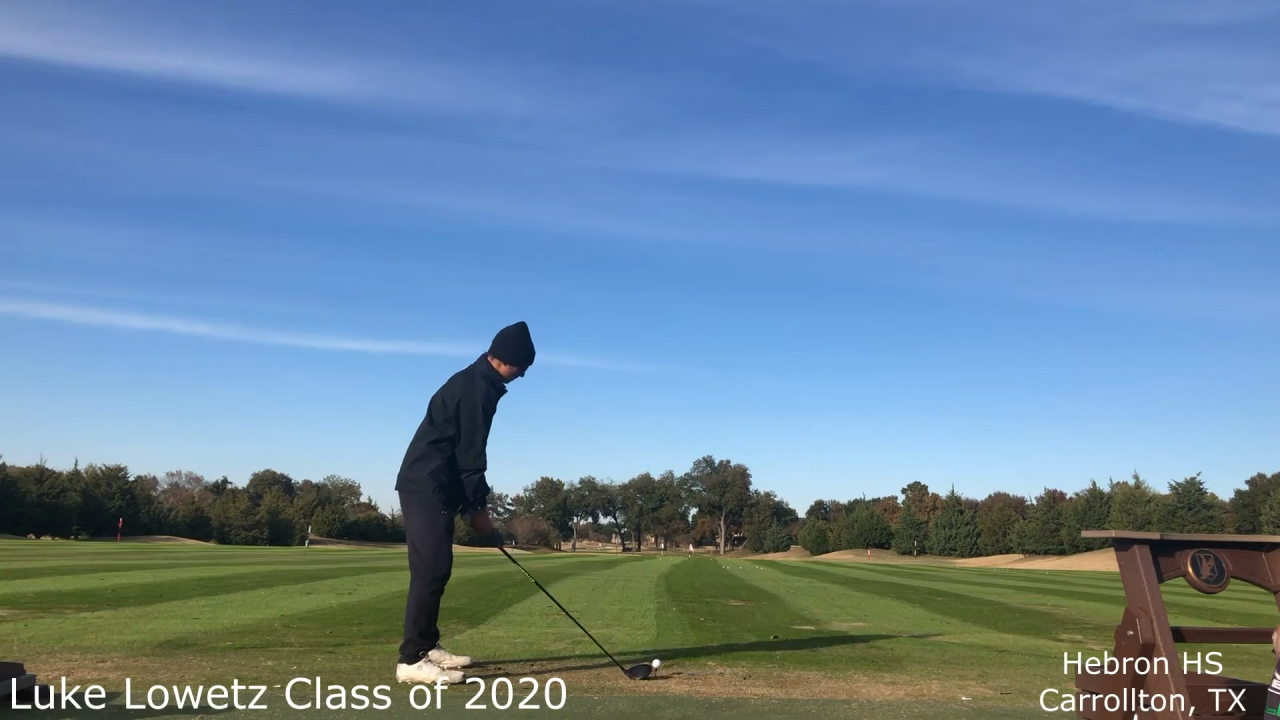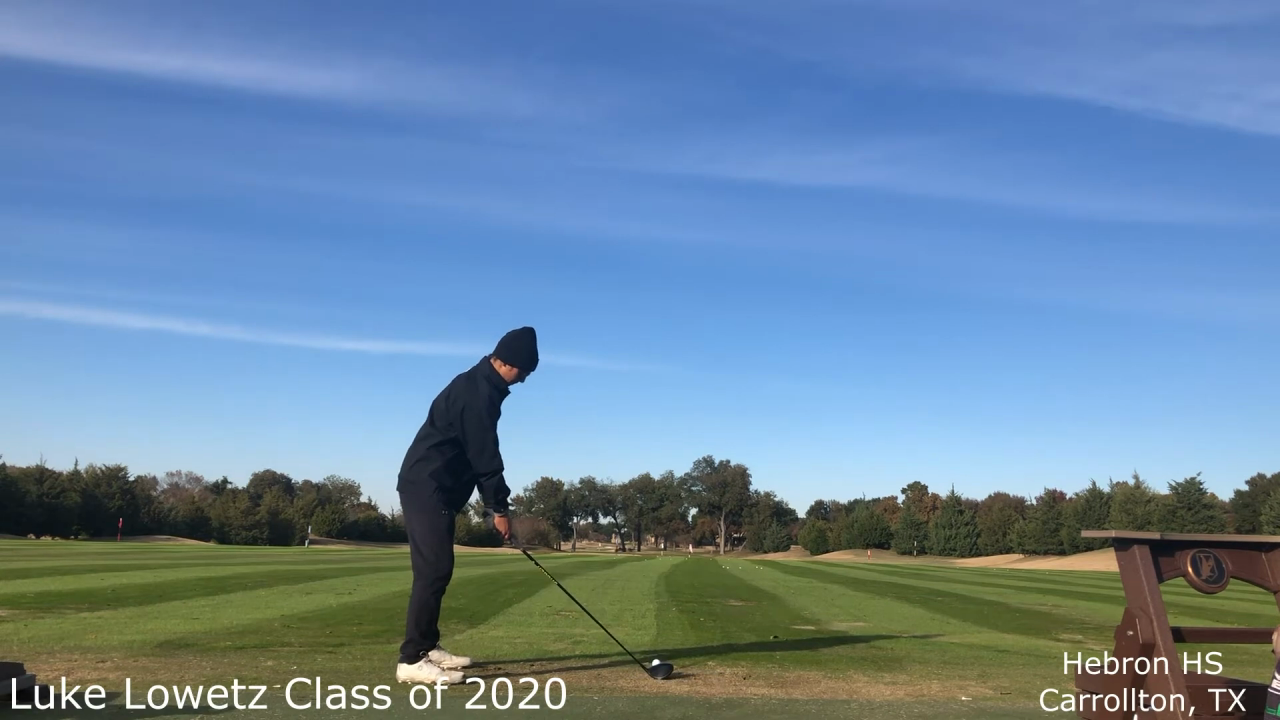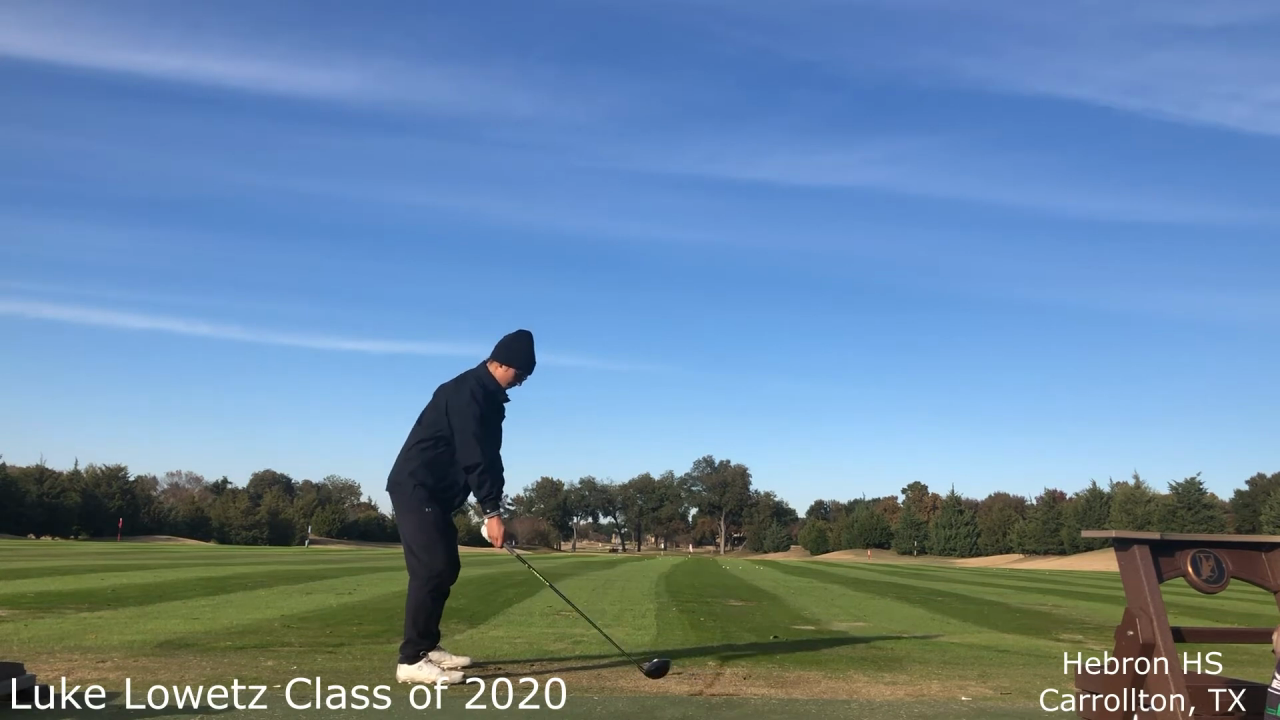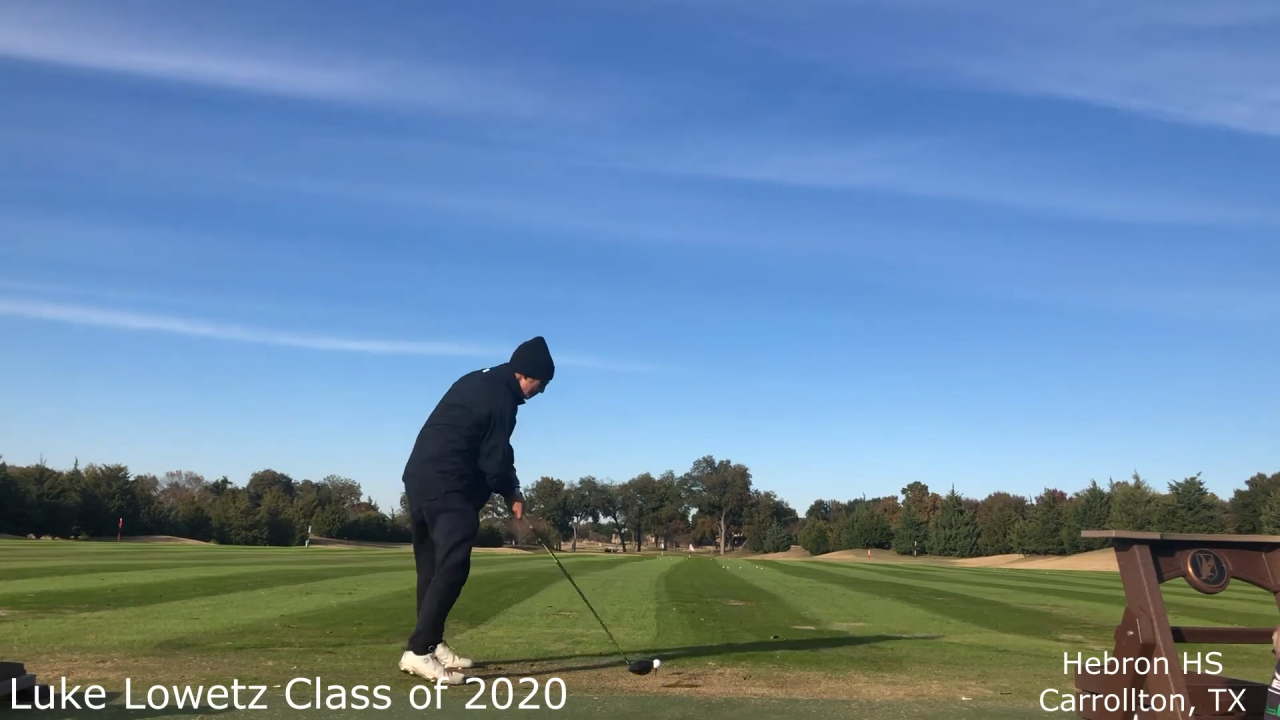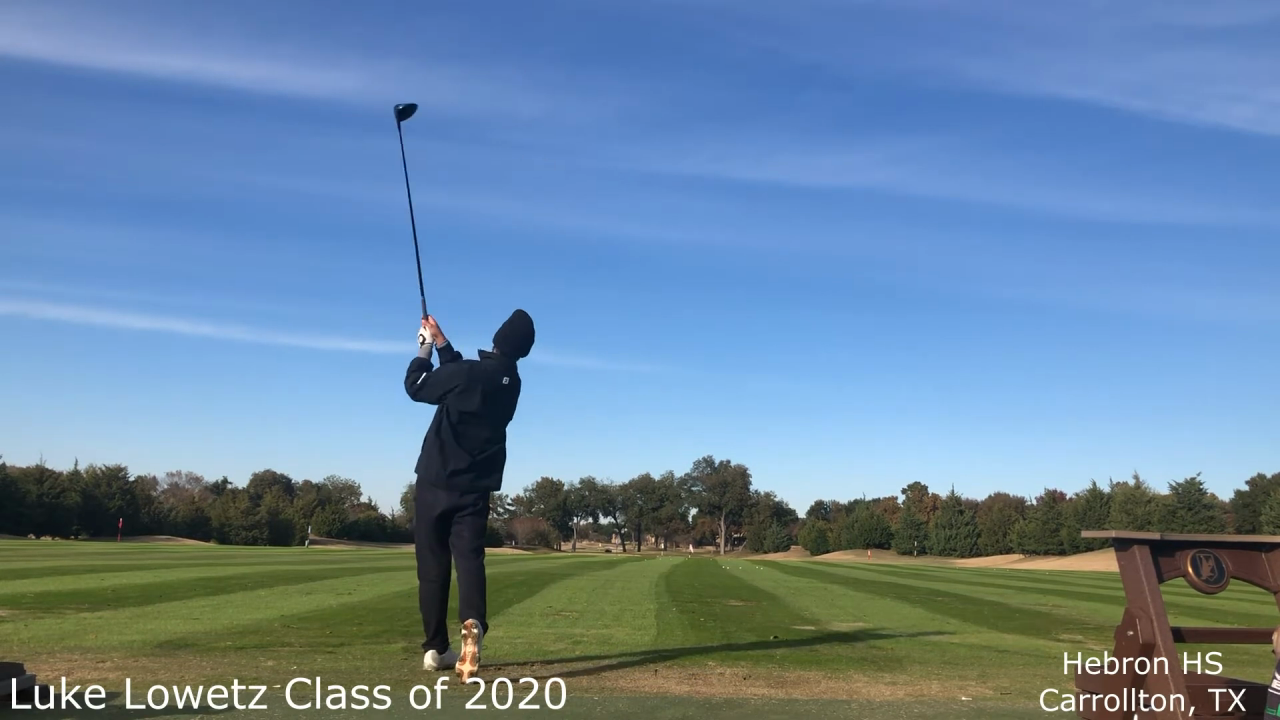
dt=1s
person 1, frame 1
left shoulder: (473, 383)
right shoulder: (477, 390)
right elbow: (469, 454)
left wrist: (471, 503)
right wrist: (478, 506)
left hip: (428, 486)
right hip: (428, 488)
left knee: (436, 569)
right knee: (431, 570)
left ankle: (427, 647)
right ankle: (412, 660)
person 1, frame 2
left shoulder: (478, 386)
right shoulder: (478, 393)
left elbow: (476, 455)
right elbow: (484, 457)
left wrist: (492, 503)
right wrist: (499, 507)
left hip: (431, 487)
right hip: (429, 489)
left knee: (437, 569)
right knee: (433, 570)
left ankle: (427, 647)
right ankle: (412, 659)
person 1, frame 3
left shoulder: (491, 400)
right shoulder: (467, 391)
left elbow: (490, 458)
right elbow: (471, 456)
left wrist: (490, 508)
right wrist: (492, 512)
left hip: (436, 492)
right hip: (415, 487)
left knee: (445, 569)
right knee: (430, 568)
left ankle: (427, 646)
right ankle: (411, 660)
person 1, frame 4
left shoulder: (479, 381)
right shoulder: (501, 399)
right elbow: (494, 458)
left wrist: (507, 490)
right wrist: (512, 494)
left hip: (423, 480)
right hip: (447, 488)
left knee: (431, 567)
right knee: (452, 566)
left ankle: (432, 645)
right ankle: (419, 651)
person 1, frame 5
left shoulder: (465, 375)
right shoulder: (511, 385)
left elbow: (416, 387)
left wrist: (426, 344)
right wrist: (442, 343)
left hip: (435, 485)
right hip: (474, 491)
left knee: (433, 568)
right knee: (469, 560)
left ankle: (436, 647)
right ankle: (473, 623)
